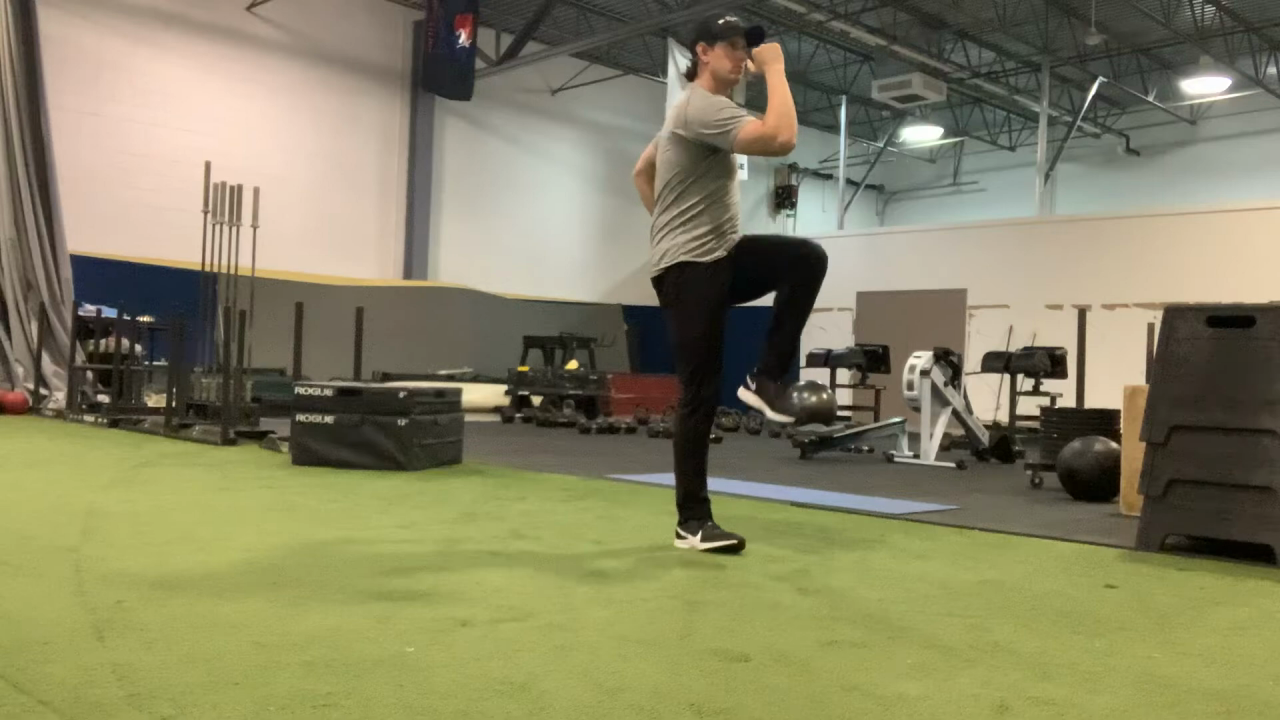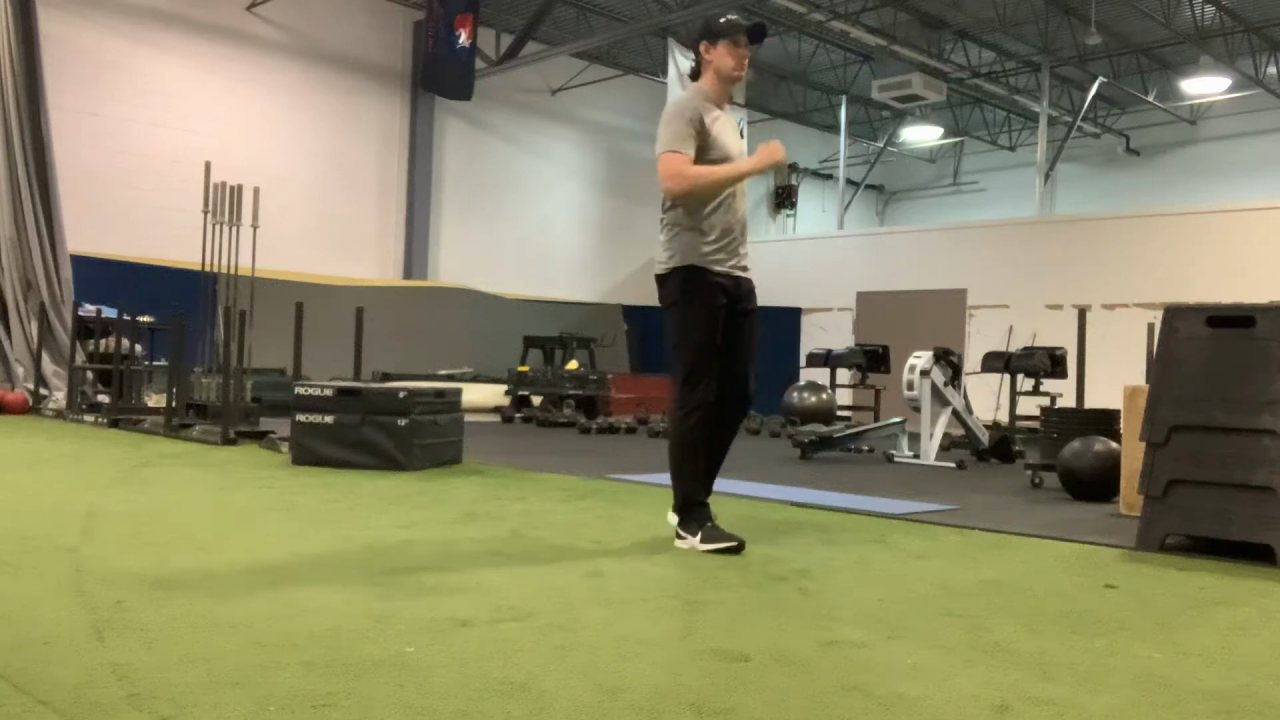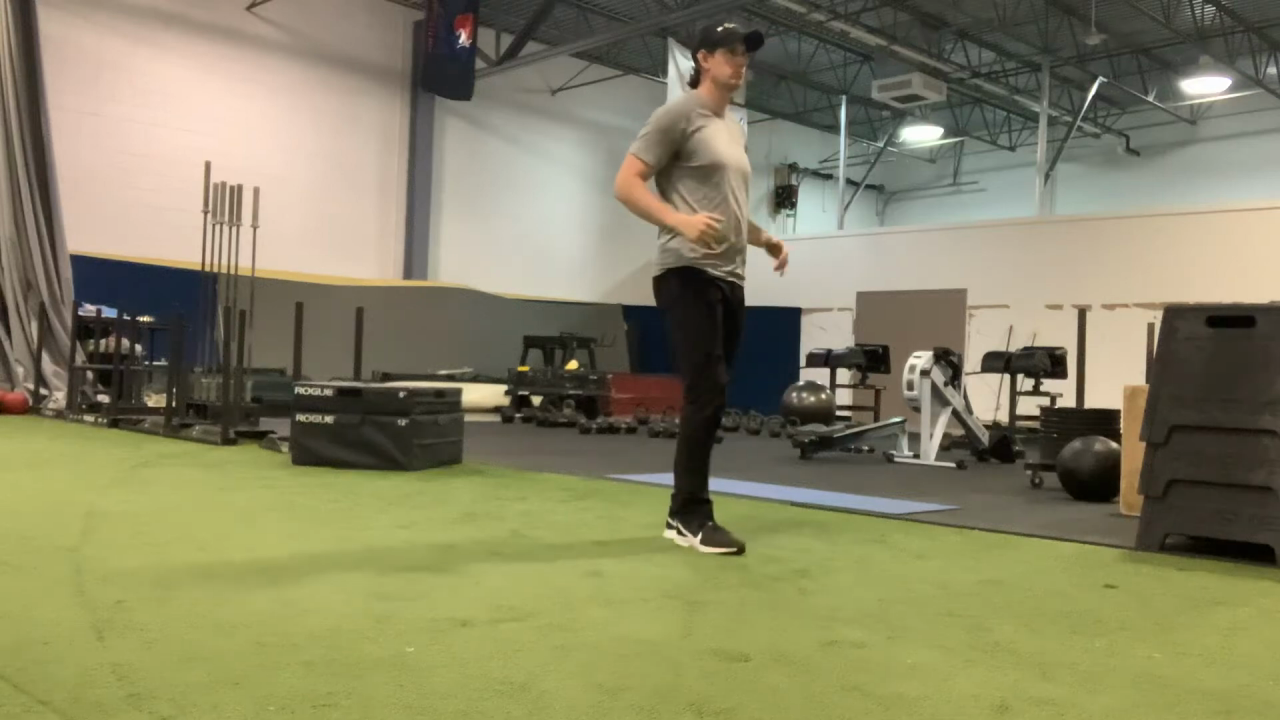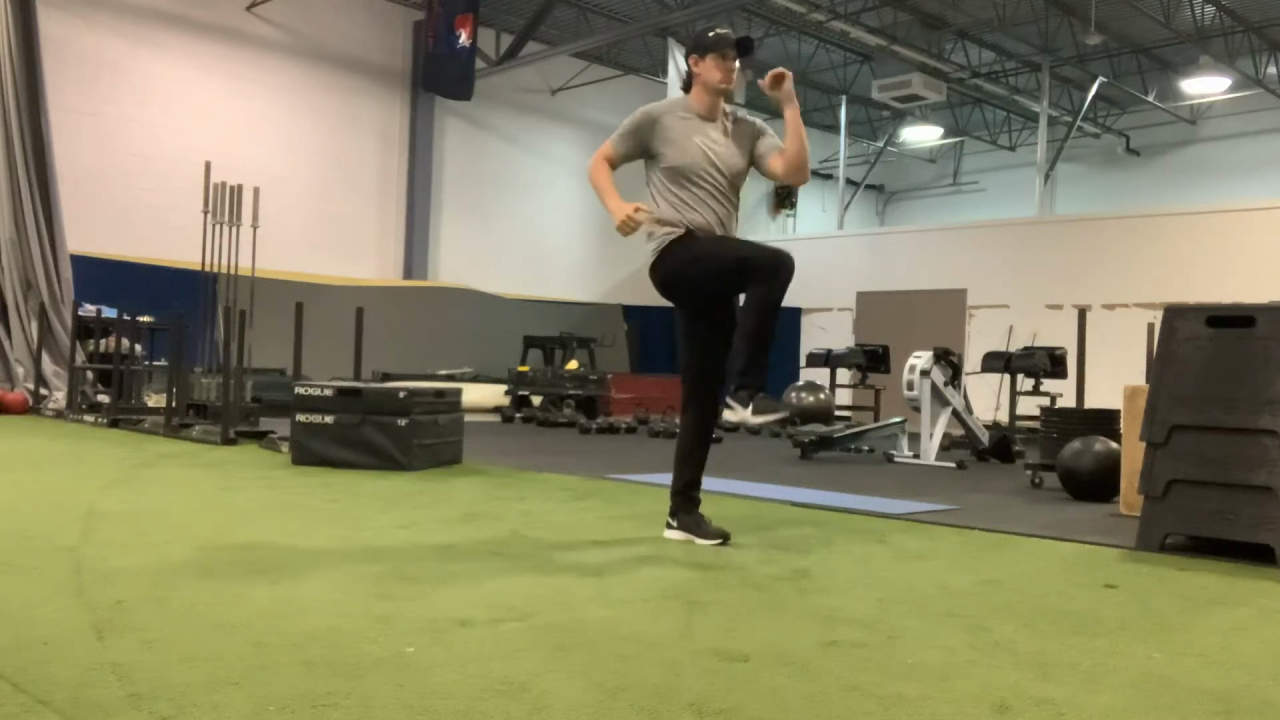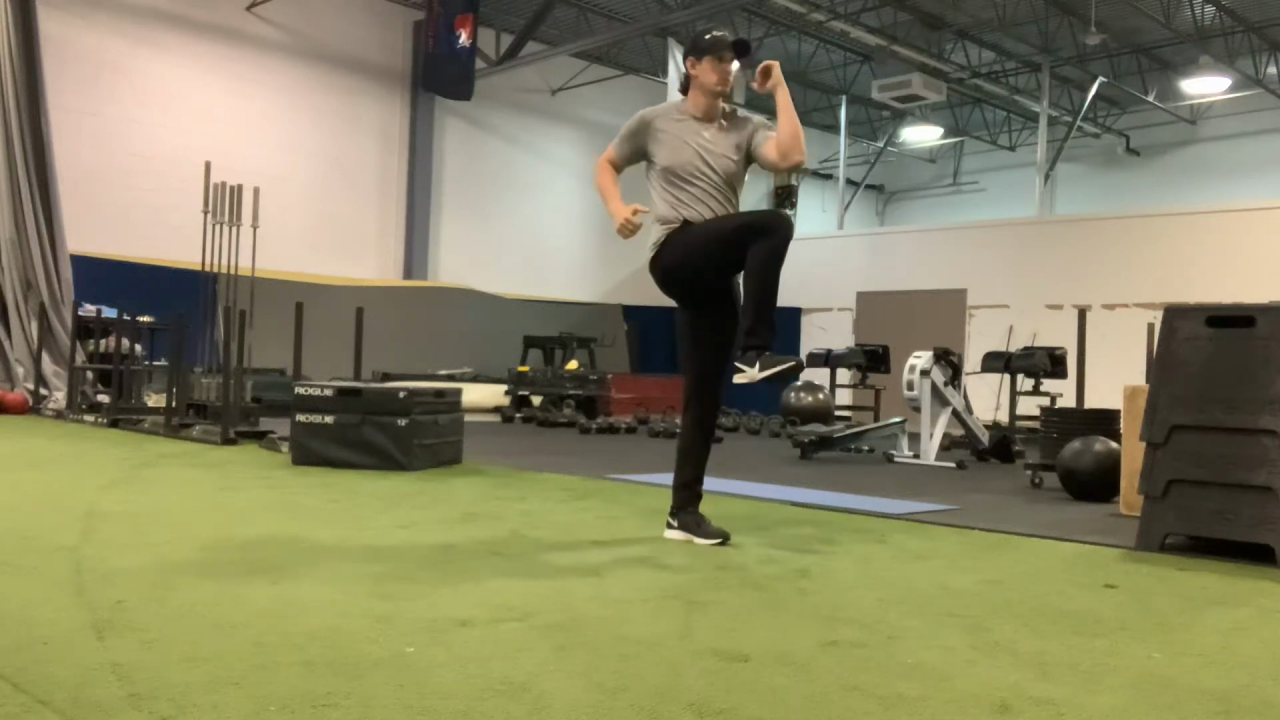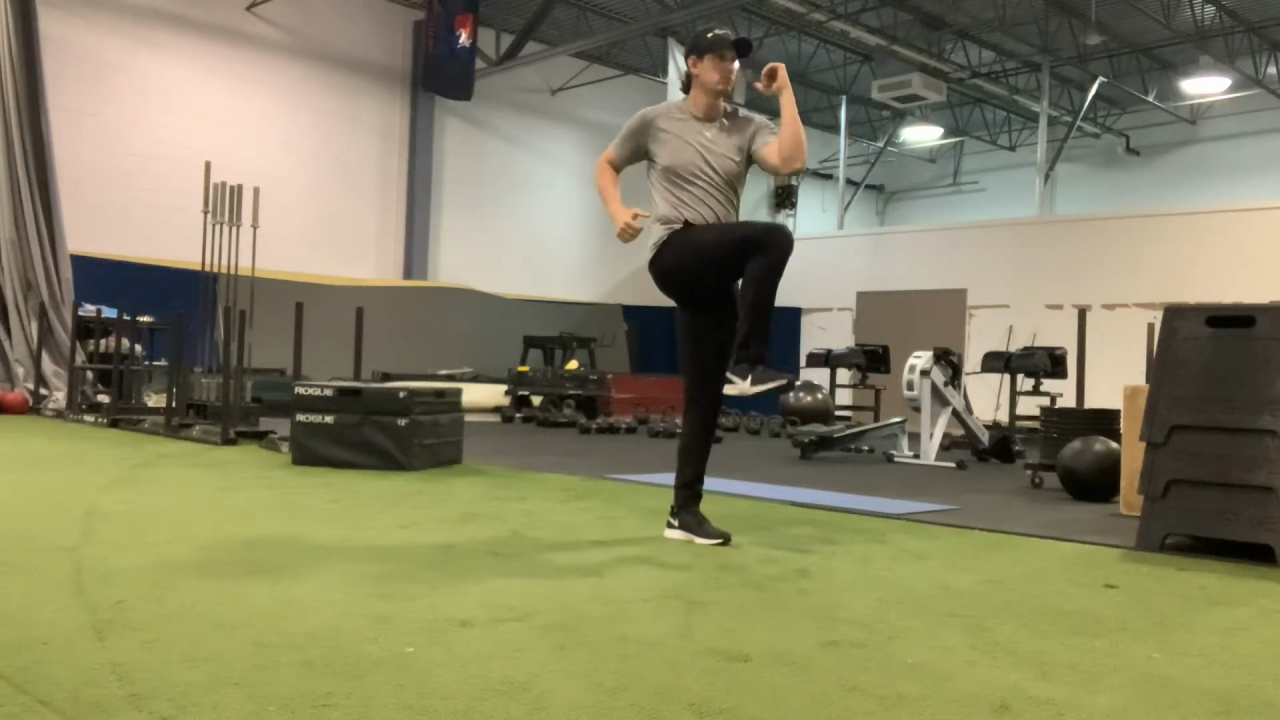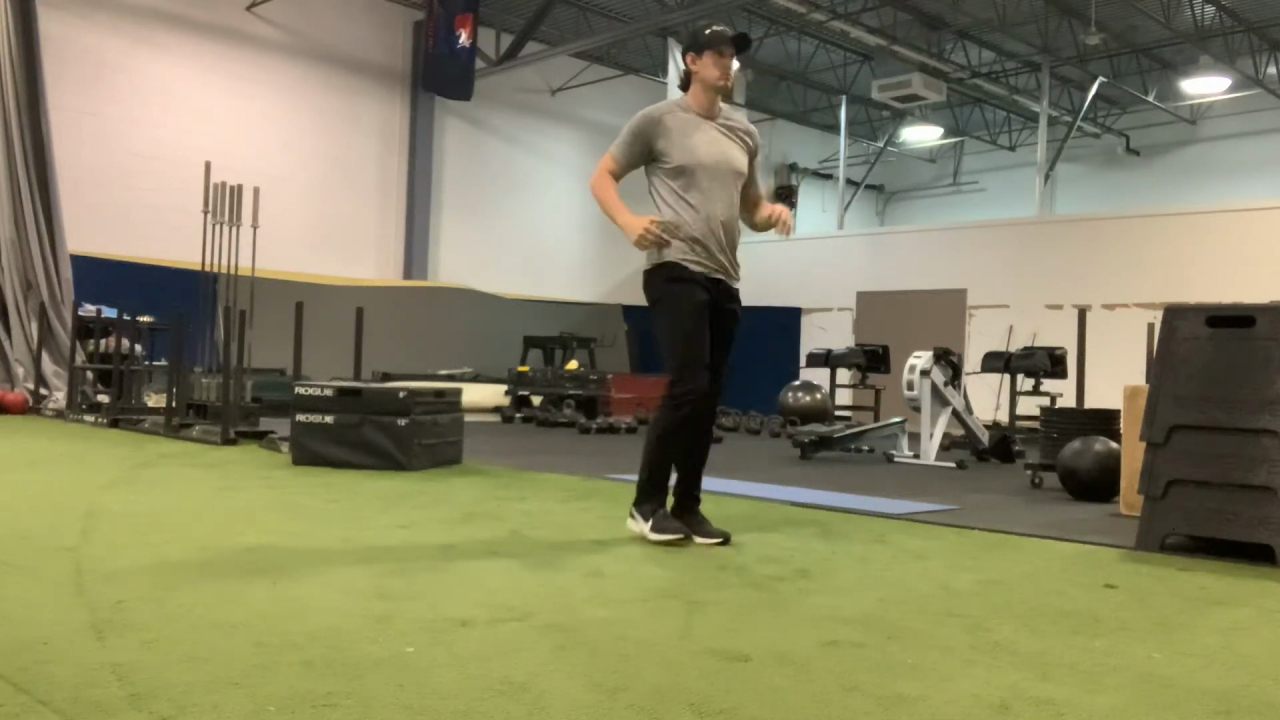
dt=0.4s
person 1, frame 1
left shoulder: (699, 109)
right shoulder: (702, 107)
left elbow: (641, 171)
right elbow: (781, 139)
left wrist: (669, 222)
right wrist: (775, 70)
left hip: (723, 256)
right hip: (688, 267)
left knee: (808, 258)
right knee: (701, 394)
left ankle: (767, 376)
right ankle: (692, 520)
person 1, frame 2
left shoulder: (726, 120)
right shoulder: (686, 109)
right elbow: (676, 183)
right wrist: (751, 164)
left hip: (734, 274)
right hip: (692, 274)
left knee: (737, 396)
right knee: (697, 397)
left ankle: (692, 501)
right ankle: (691, 519)
person 1, frame 3
left shoulder: (735, 131)
right shoulder: (677, 116)
right elbow: (626, 184)
left wrist: (765, 239)
right wrist: (680, 222)
left hip: (728, 279)
right hip: (688, 274)
left knee: (712, 396)
right knee: (706, 391)
left ankle: (682, 511)
right ankle: (694, 515)
person 1, frame 4
left shoulder: (747, 130)
right shoulder: (657, 118)
left elbow: (796, 175)
right elbow: (600, 161)
left wrist: (790, 104)
right wrist: (616, 206)
left hip: (717, 268)
right hip: (677, 255)
left knee: (702, 395)
right knee: (774, 264)
left ankle: (683, 510)
right ankle: (744, 393)
person 1, frame 5
left shoulder: (745, 128)
right shoulder: (653, 122)
left elbow: (791, 158)
right elbow: (606, 163)
left wrist: (779, 89)
right wrist: (617, 207)
left hip: (718, 274)
right hip: (677, 255)
left knee: (705, 396)
right knee: (774, 225)
left ankle: (684, 510)
right ankle: (755, 353)
person 1, frame 6
left shoulder: (748, 127)
right shoulder: (654, 121)
left elbow: (792, 162)
right elbow: (606, 164)
left wrist: (785, 93)
right wrist: (617, 210)
left hip: (718, 276)
right hip: (677, 256)
left knee: (705, 396)
right knee: (773, 239)
left ankle: (685, 510)
right ankle: (747, 365)
person 1, frame 7
left shoulder: (744, 133)
right shoulder: (658, 121)
left elbow: (749, 211)
right elbow: (602, 176)
left wrist: (774, 212)
right wrist: (628, 220)
left hip: (722, 278)
right hip: (675, 271)
left knee: (706, 397)
right knee: (689, 387)
left ankle: (686, 507)
right ankle: (648, 504)
